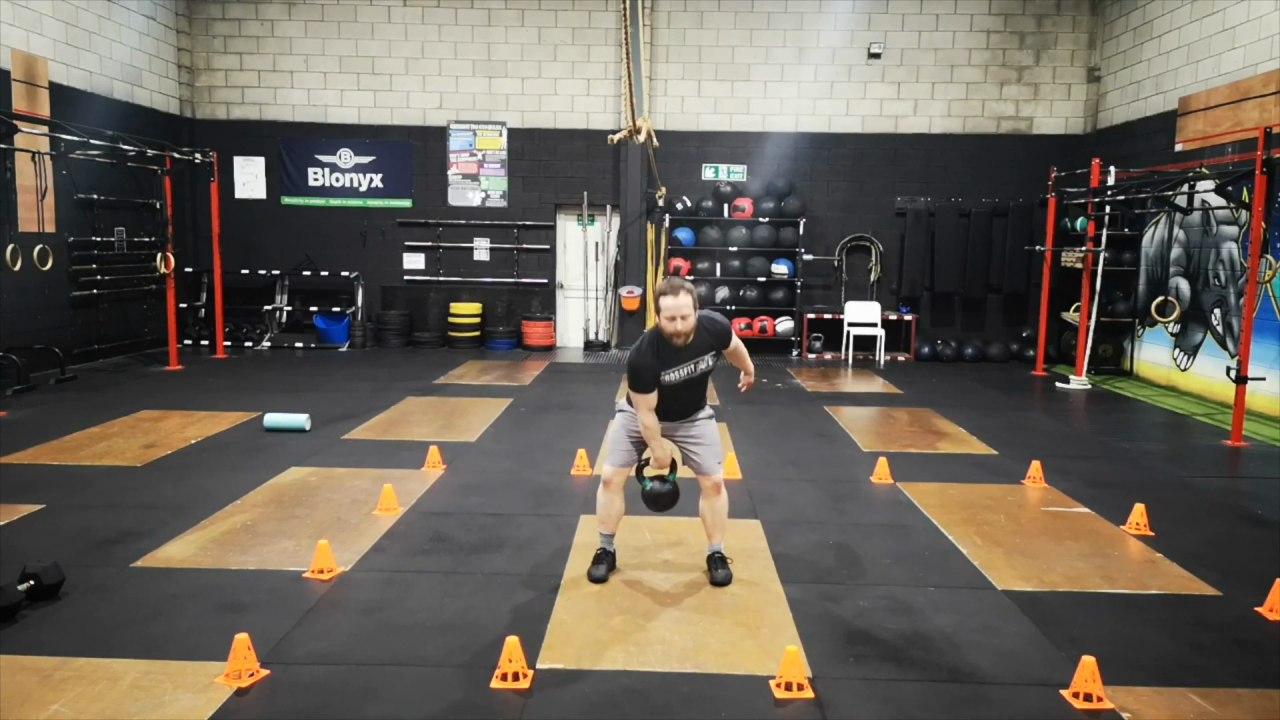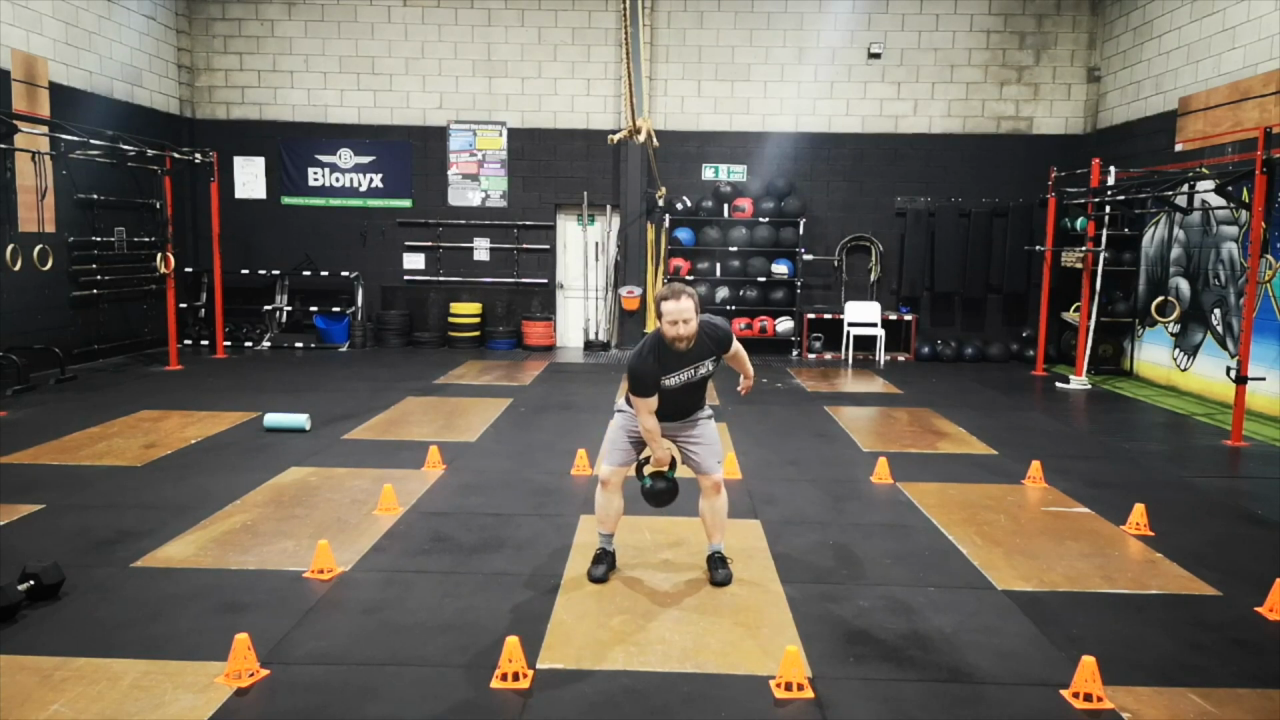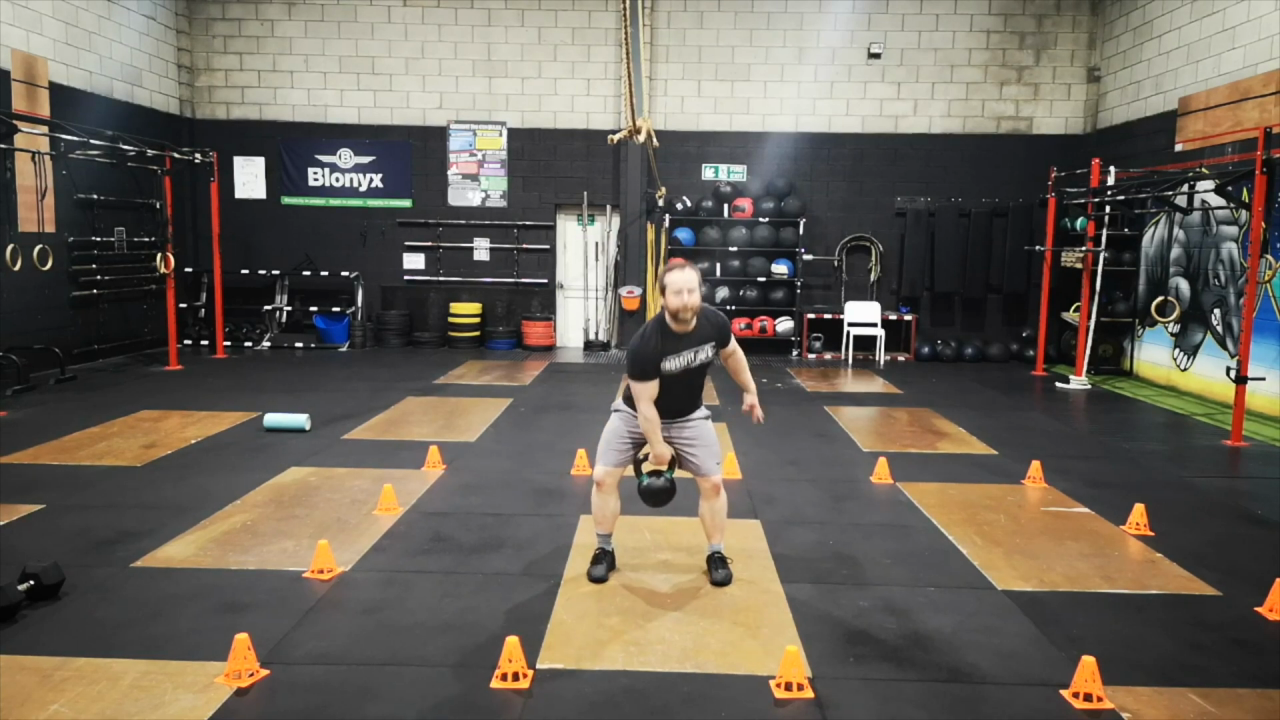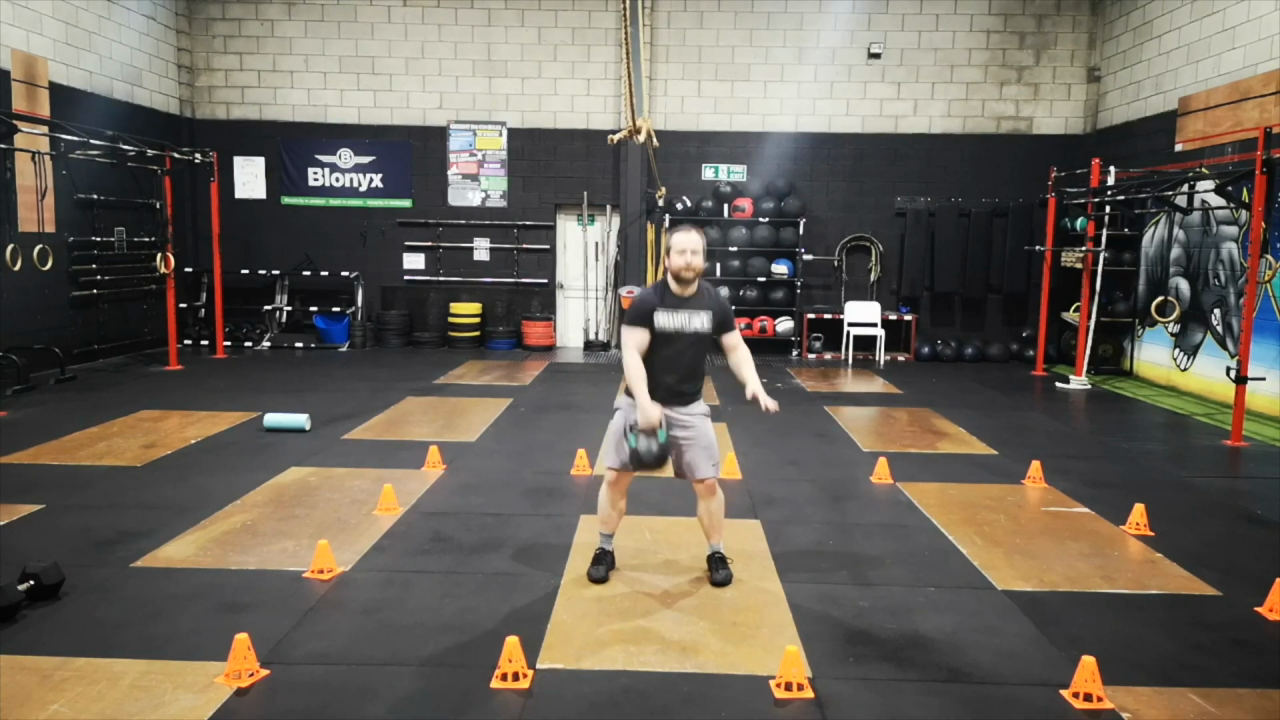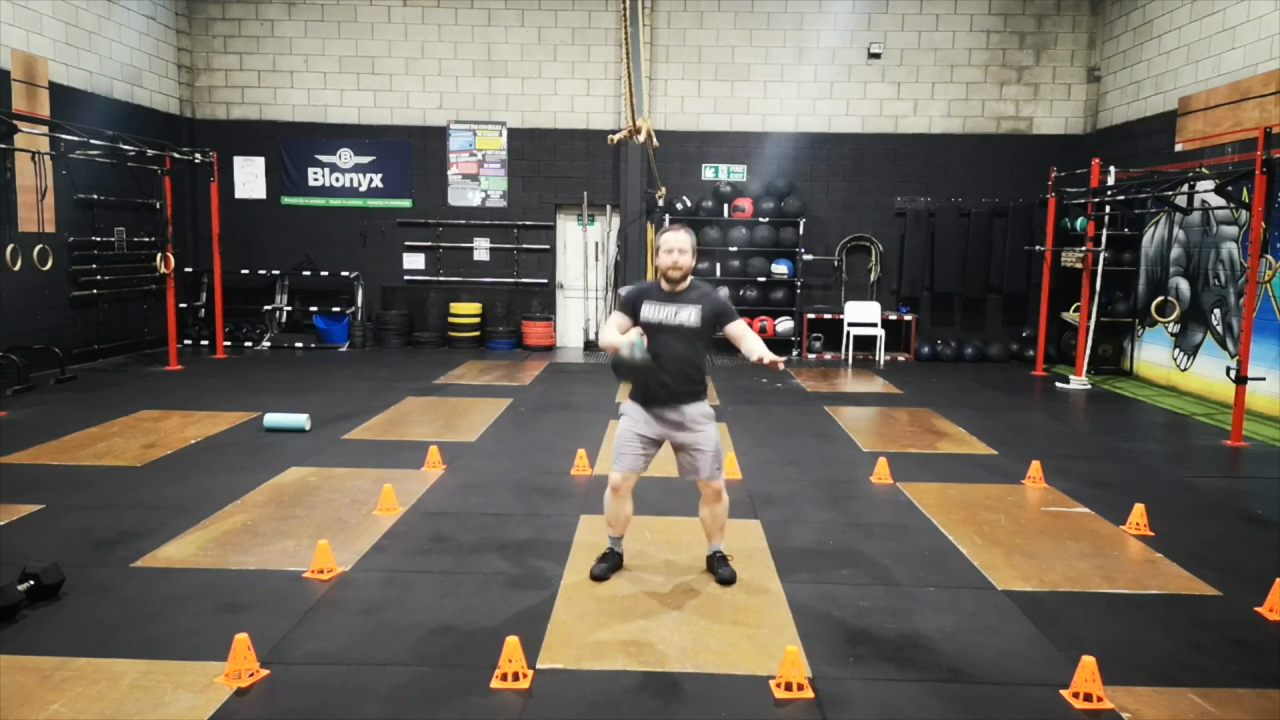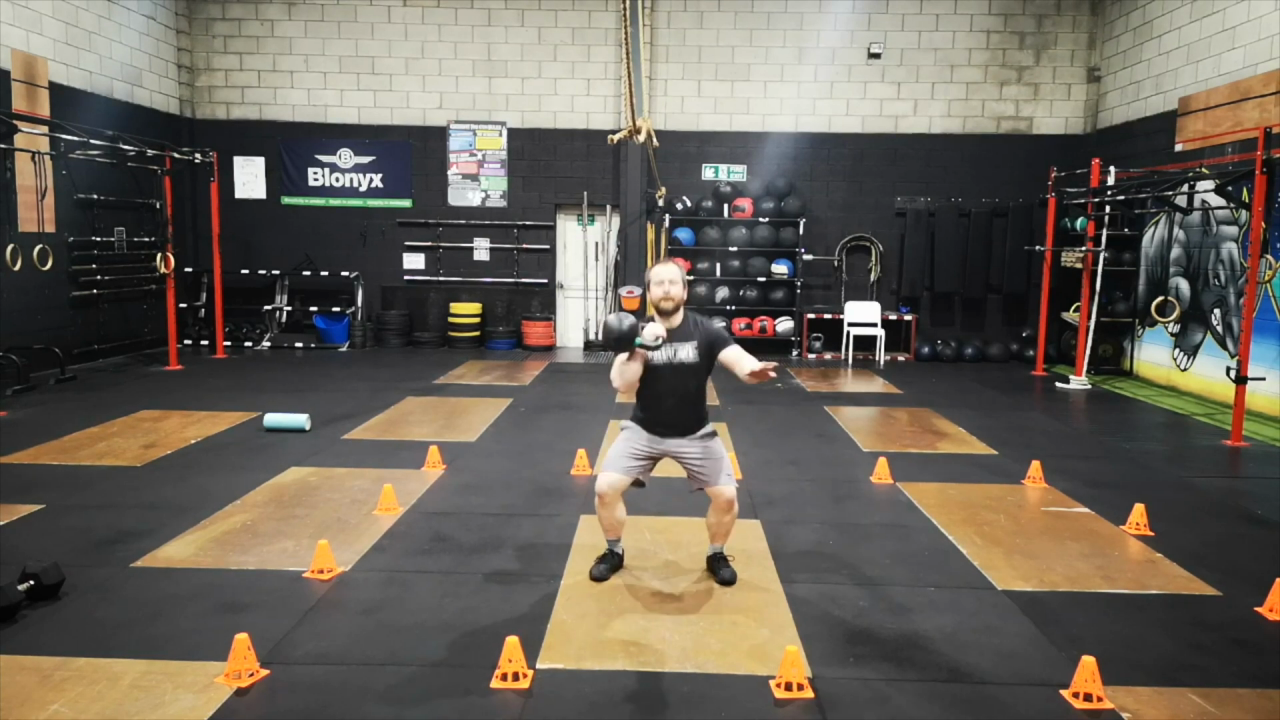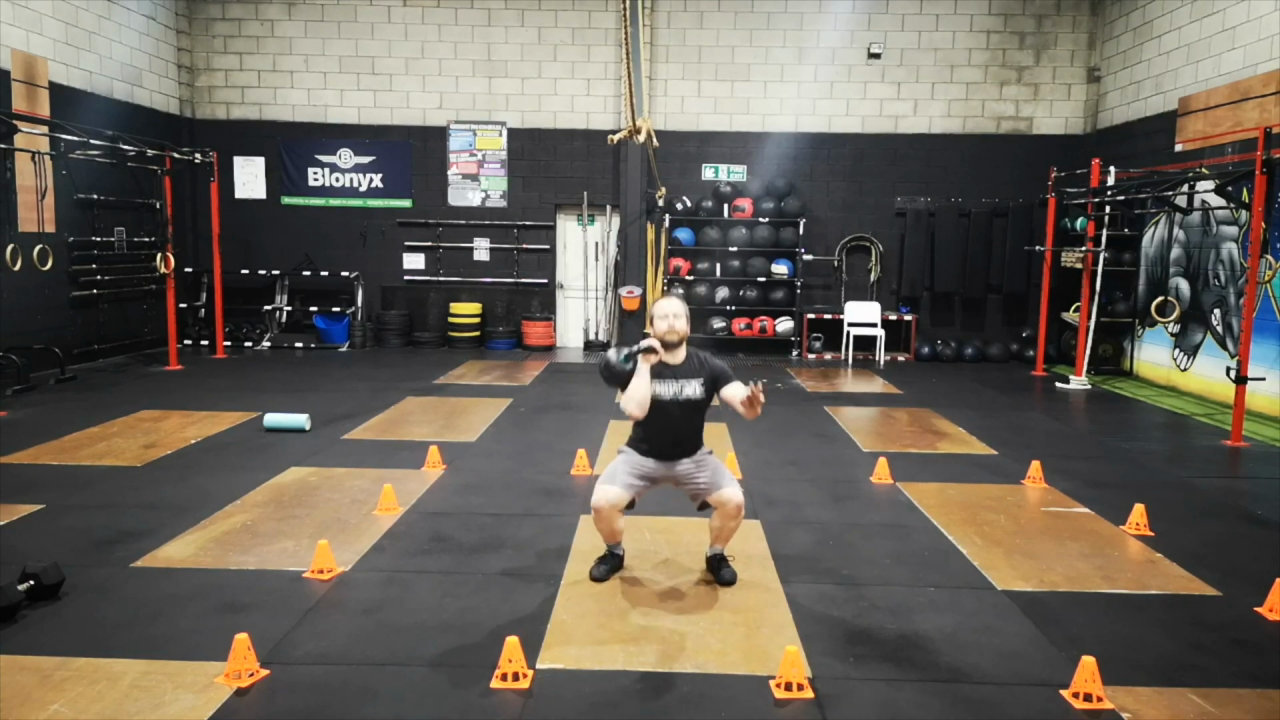
dt=0.2s
person 1, frame 1
left shoulder: (715, 327)
right shoulder: (643, 354)
left elbow: (734, 346)
right elbow: (645, 412)
left wrist: (748, 371)
right wrist: (658, 453)
left hip: (693, 416)
right hip: (640, 414)
left knee: (713, 480)
right knee: (611, 477)
left ankle: (716, 555)
right ankle: (606, 551)
person 1, frame 2
left shoulder: (716, 331)
right shoulder: (643, 358)
left elbow: (734, 351)
right elbow: (646, 415)
left wrist: (748, 374)
right wrist: (658, 452)
left hip: (692, 415)
right hip: (639, 414)
left knee: (713, 481)
right knee: (608, 476)
left ankle: (716, 555)
right ankle: (605, 552)
person 1, frame 3
left shoulder: (714, 321)
right shoulder: (646, 342)
left elbow: (732, 353)
right elbow: (645, 403)
left wrist: (751, 392)
right wrist: (658, 446)
left hip: (689, 415)
right hip: (637, 416)
left knee: (713, 483)
right knee: (604, 479)
left ankle: (716, 555)
right ankle: (604, 552)
person 1, frame 4
left shoulder: (714, 303)
right shoulder: (646, 301)
left elbow: (735, 347)
right elbow: (631, 357)
left wrist: (753, 384)
right wrist: (645, 404)
left hip: (688, 409)
right hip: (640, 403)
left knee: (707, 483)
right knee: (616, 478)
left ankle: (716, 555)
right ankle: (605, 551)
person 1, frame 5
left shoulder: (711, 299)
right shoulder: (638, 296)
left elbow: (743, 334)
right elbow: (606, 336)
left wrist: (761, 353)
right wrist: (622, 338)
left hip: (692, 410)
right hip: (642, 409)
left knee: (713, 487)
right knee: (619, 483)
left ankle: (716, 554)
right ankle: (614, 551)
person 1, frame 6
left shoulder: (707, 332)
right shoulder: (637, 333)
left elbow: (740, 361)
right elbow: (621, 383)
left wrist: (756, 370)
right wrist: (639, 347)
left hip: (695, 435)
right hip: (643, 430)
left knee: (726, 496)
right knee: (605, 488)
left ankle: (716, 556)
right ankle: (614, 552)
person 1, frame 7
left shoulder: (708, 367)
right shoulder: (641, 366)
left elbow: (744, 402)
right elbow: (635, 410)
left wrist: (750, 401)
right wrist: (645, 364)
left hip: (691, 459)
right hip: (642, 457)
left knee: (733, 501)
right knee: (602, 503)
left ankle: (716, 555)
right ankle: (614, 554)
